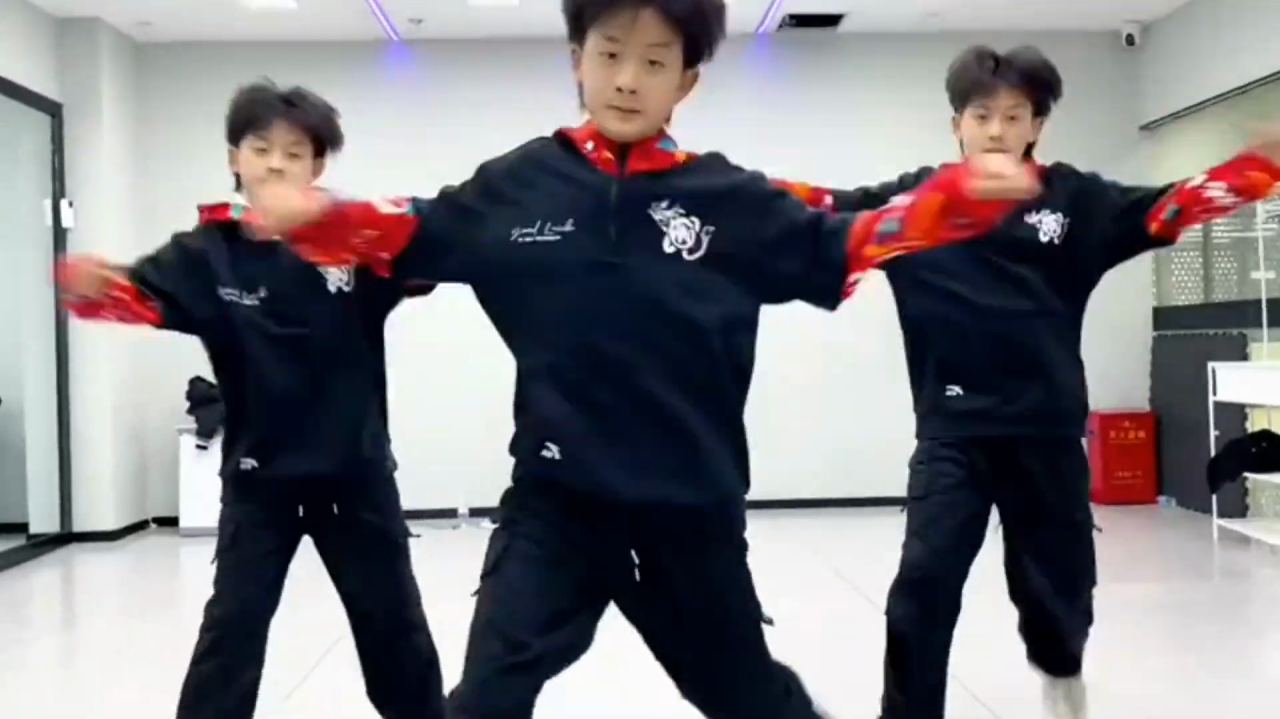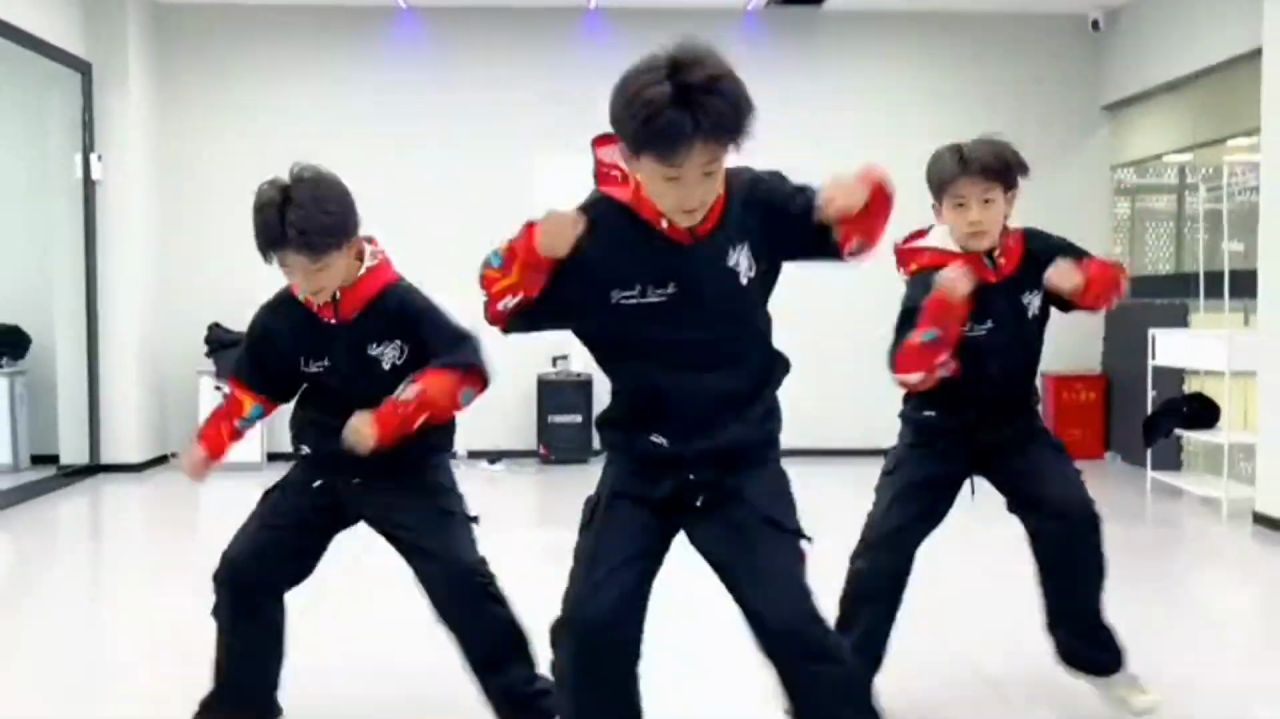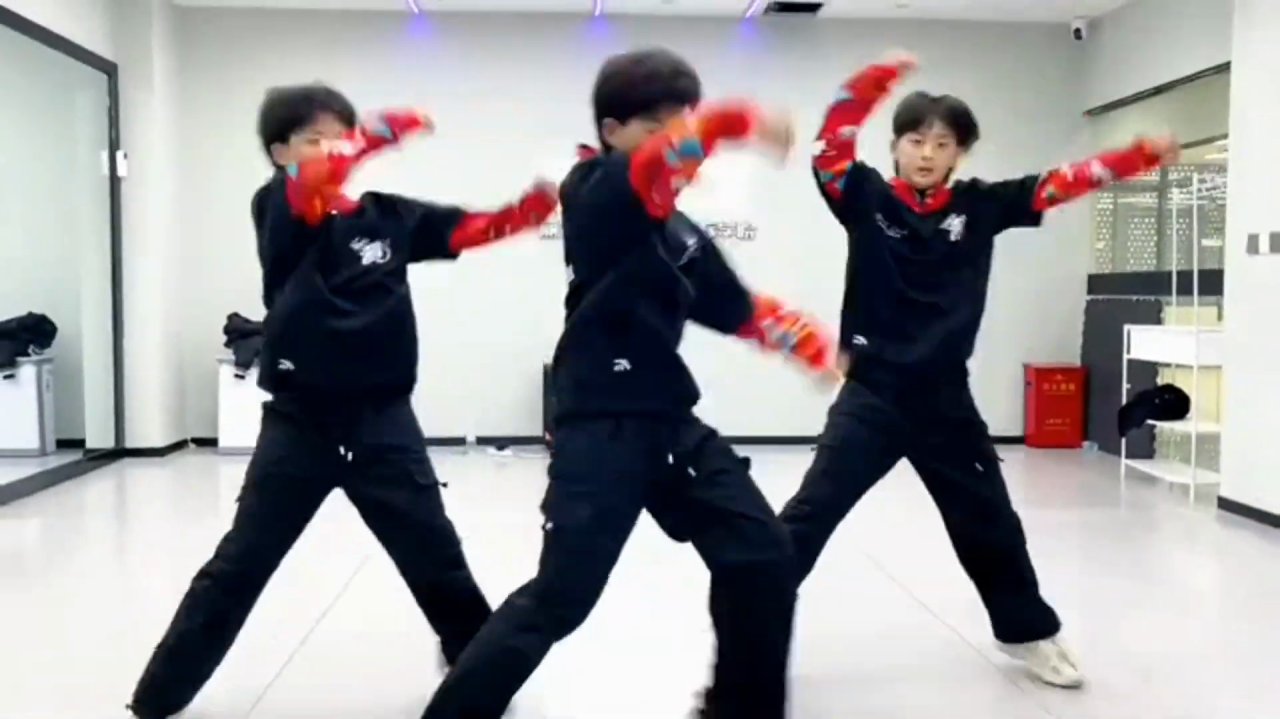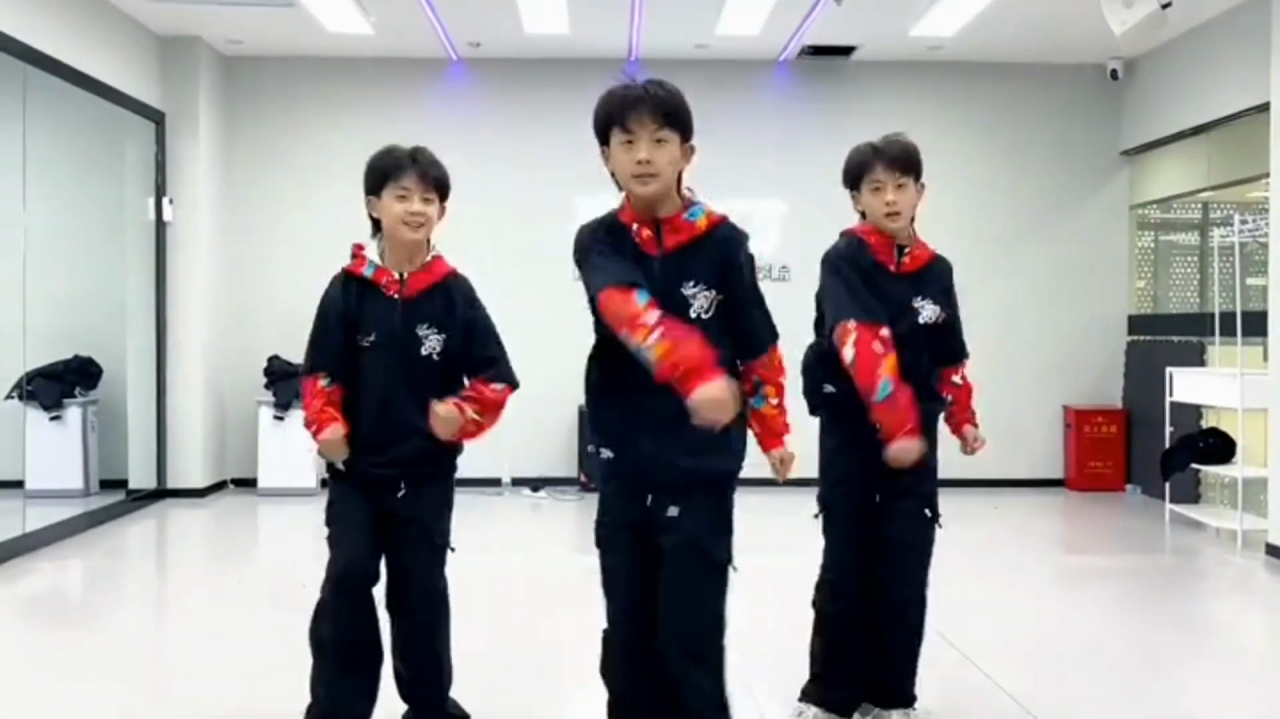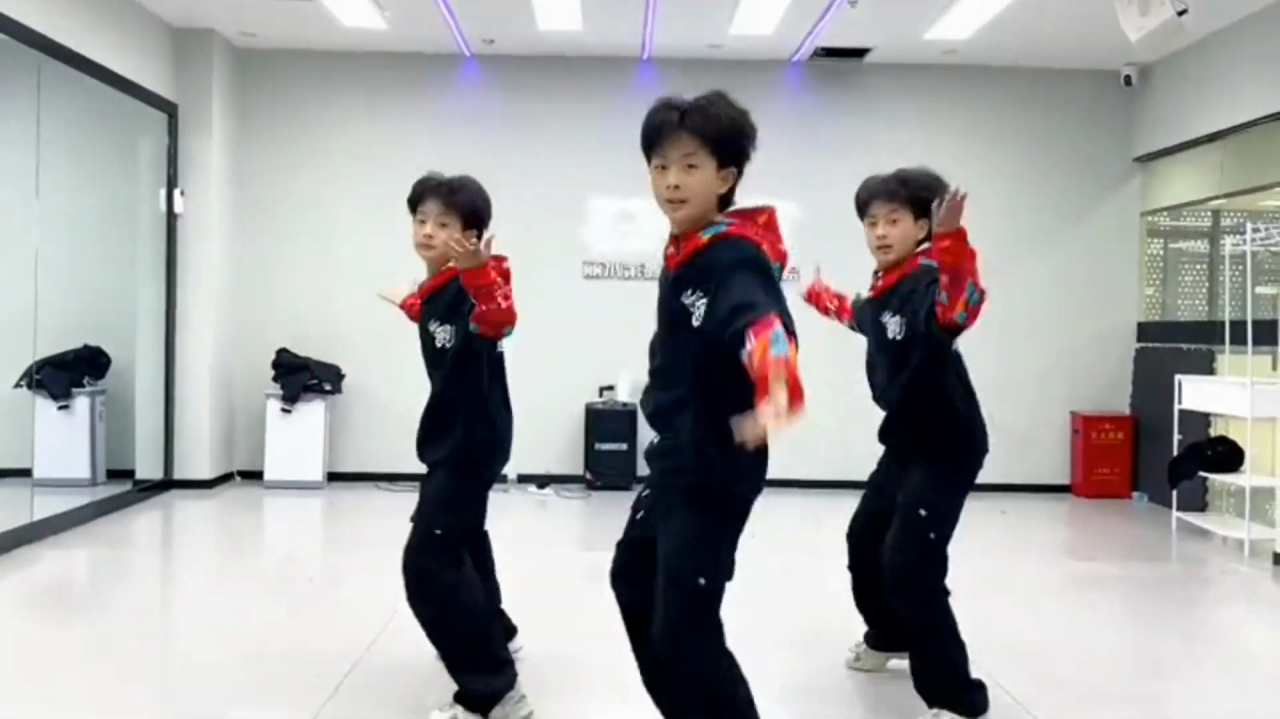
dt=1s
person 1, frame 1
left shoulder: (721, 192)
right shoulder: (526, 181)
left elbow: (849, 247)
right elbow: (403, 242)
left wrist: (963, 194)
right wrist: (316, 216)
left hip: (690, 514)
right hip: (556, 505)
person 1, frame 2
left shoulder: (753, 202)
right shoulder: (601, 224)
left elbow: (853, 230)
right elbow: (502, 305)
left wrist: (858, 199)
right wrist: (535, 250)
left hip: (740, 456)
right hip: (643, 456)
left knee: (789, 621)
right knee: (593, 622)
person 1, frame 3
left shoulder: (679, 228)
right shoulder: (597, 188)
left elbow: (741, 308)
right elbow: (645, 165)
left wrist: (810, 344)
right wrist: (737, 121)
left hip: (668, 422)
right hip: (602, 421)
left knee: (763, 555)
right knee: (560, 593)
person 1, frame 4
left shoulder: (722, 244)
right shoulder: (600, 240)
left elbow: (757, 348)
right elbow: (628, 310)
left wrist: (773, 431)
right wrist: (694, 370)
left hip: (701, 471)
right hip: (628, 470)
left knee: (687, 637)
right knee: (632, 633)
person 1, frame 5
left shoulder: (738, 256)
right shoulder: (682, 253)
left elbow: (765, 327)
left wrist: (777, 397)
left hip: (713, 476)
right hip: (672, 466)
left knee: (682, 634)
right knee: (634, 583)
person 2, frame 1
left shoulder: (1069, 196)
right shoulder: (922, 194)
left elbow: (1166, 212)
right elbow: (829, 220)
left hip: (1048, 430)
right hip: (954, 429)
left knee: (1061, 585)
right knee: (926, 578)
left ankle: (1057, 662)
person 2, frame 2
left shoulder: (1032, 251)
right shoulder: (930, 275)
left elbow: (1109, 282)
right elbow: (912, 374)
left wrist: (1080, 278)
right wrist: (946, 302)
left hip: (1011, 421)
right hip: (939, 427)
left knee: (1071, 514)
right knee: (885, 540)
left ankle: (1096, 659)
person 2, frame 3
left shoulder: (977, 204)
right shoulder: (868, 199)
left elbow: (1056, 183)
right elbow: (831, 151)
left wrist: (1143, 154)
right wrist: (876, 80)
left hip: (945, 393)
right hip: (872, 393)
left knee: (988, 519)
right knee: (812, 512)
left ankle: (1028, 631)
person 2, frame 4
left shoulder: (937, 272)
right shoulder: (845, 260)
left elbow: (949, 358)
right elbow: (859, 342)
left wrist: (962, 420)
right wrist: (895, 423)
left hip: (915, 438)
right hip: (851, 433)
left knee: (905, 573)
right knee: (848, 569)
person 2, frame 5
left shoulder: (929, 280)
right shoulder: (883, 289)
left elbow: (960, 307)
left wrist: (951, 238)
right wrist: (825, 299)
left hip: (944, 447)
right hip: (903, 440)
left knee: (909, 566)
right knee: (865, 540)
right ankle: (889, 635)
person 3, frame 1
right shoulder: (204, 251)
right elbow: (132, 296)
right wrist: (90, 283)
left hip: (356, 473)
right hip: (261, 477)
left knee: (392, 619)
right knee: (234, 629)
person 3, frame 2
left shoulder: (396, 301)
right shoulder: (282, 317)
left elbow: (462, 367)
right elbow: (251, 387)
left wrist: (387, 420)
right wrist: (211, 441)
left hip: (406, 460)
right hip: (324, 462)
left knee: (459, 574)
right knee: (244, 570)
person 3, frame 3
left shoulder: (386, 215)
right shoulder: (279, 208)
left elbow: (466, 228)
right elbow: (313, 186)
left wrist: (533, 206)
right wrist: (386, 130)
left hip: (382, 419)
right hip: (299, 423)
left knee: (432, 547)
right knee: (241, 560)
person 3, frame 4
left shoulder: (454, 294)
right shoulder: (349, 290)
left elbow: (495, 379)
right elbow: (320, 376)
left wrist: (464, 416)
right wrist: (327, 426)
left hip: (425, 475)
right hip: (359, 474)
left knee: (421, 597)
right knee: (346, 589)
person 3, frame 5
left shoulder: (472, 283)
right shoulder: (434, 288)
left elbow: (498, 319)
left wrist: (482, 275)
right wrist: (411, 307)
left hip: (469, 448)
right hip: (450, 443)
left knee: (432, 562)
right knee: (460, 546)
right ankle: (493, 636)
